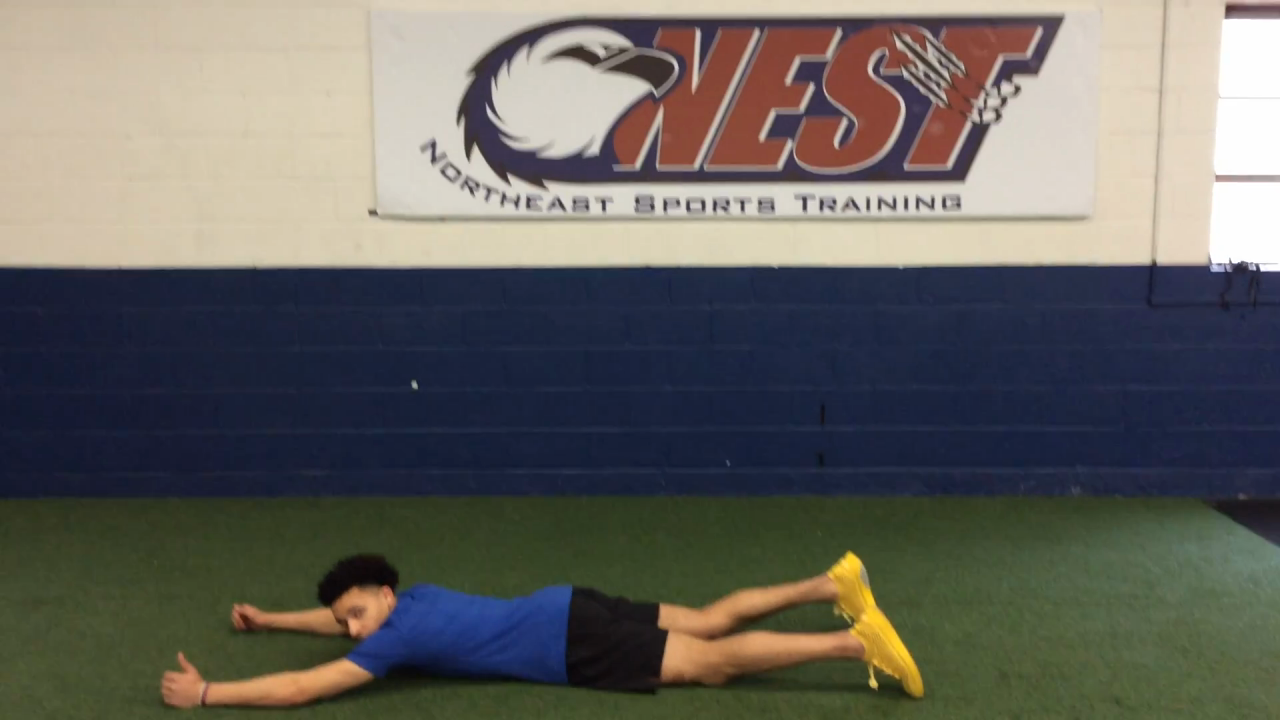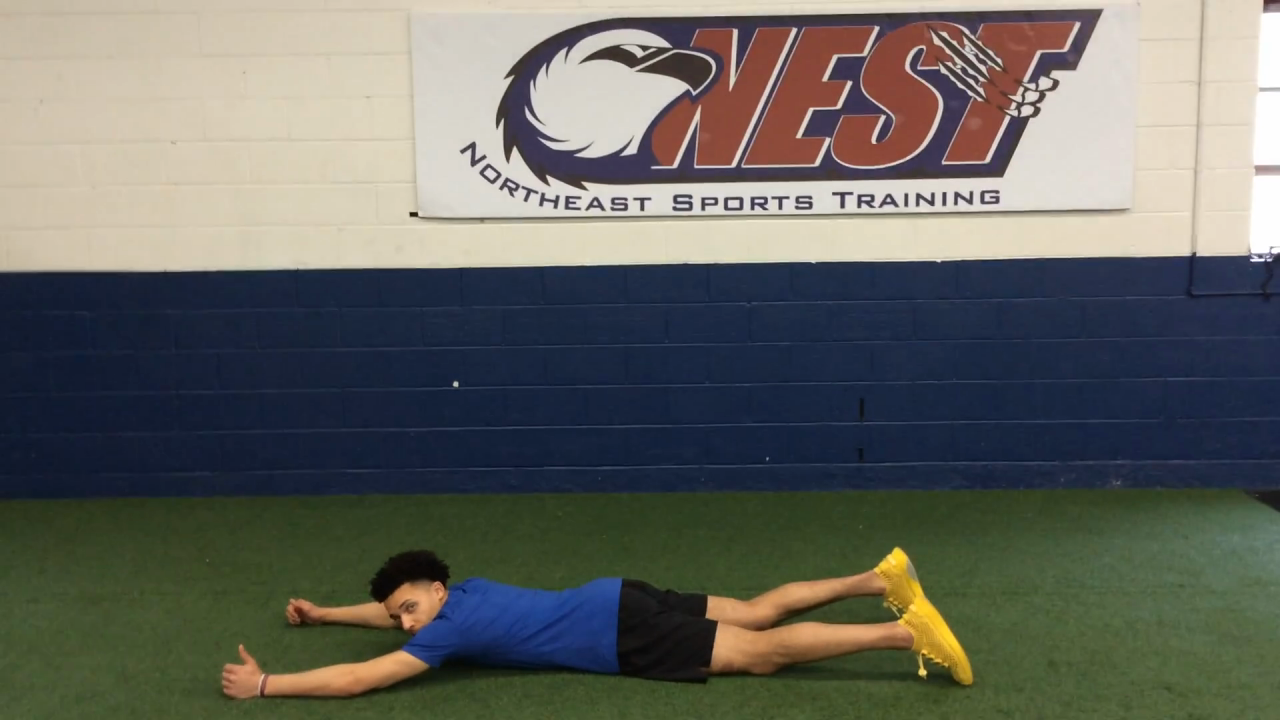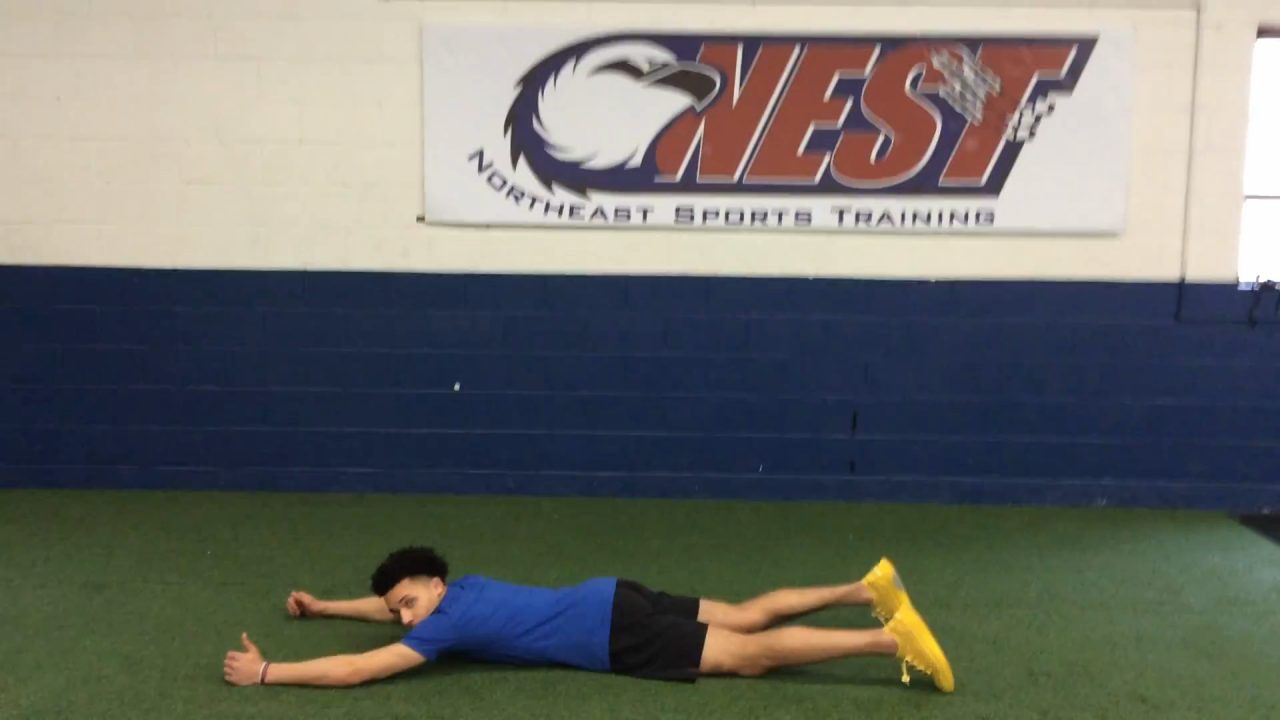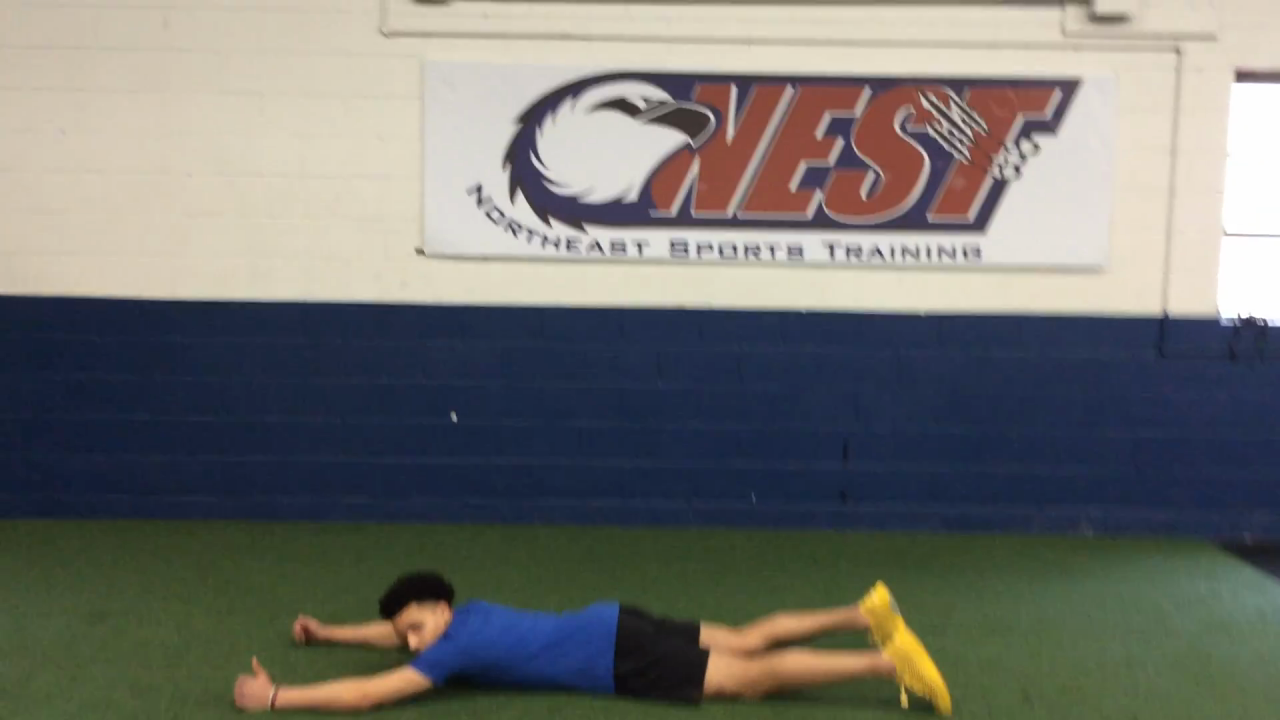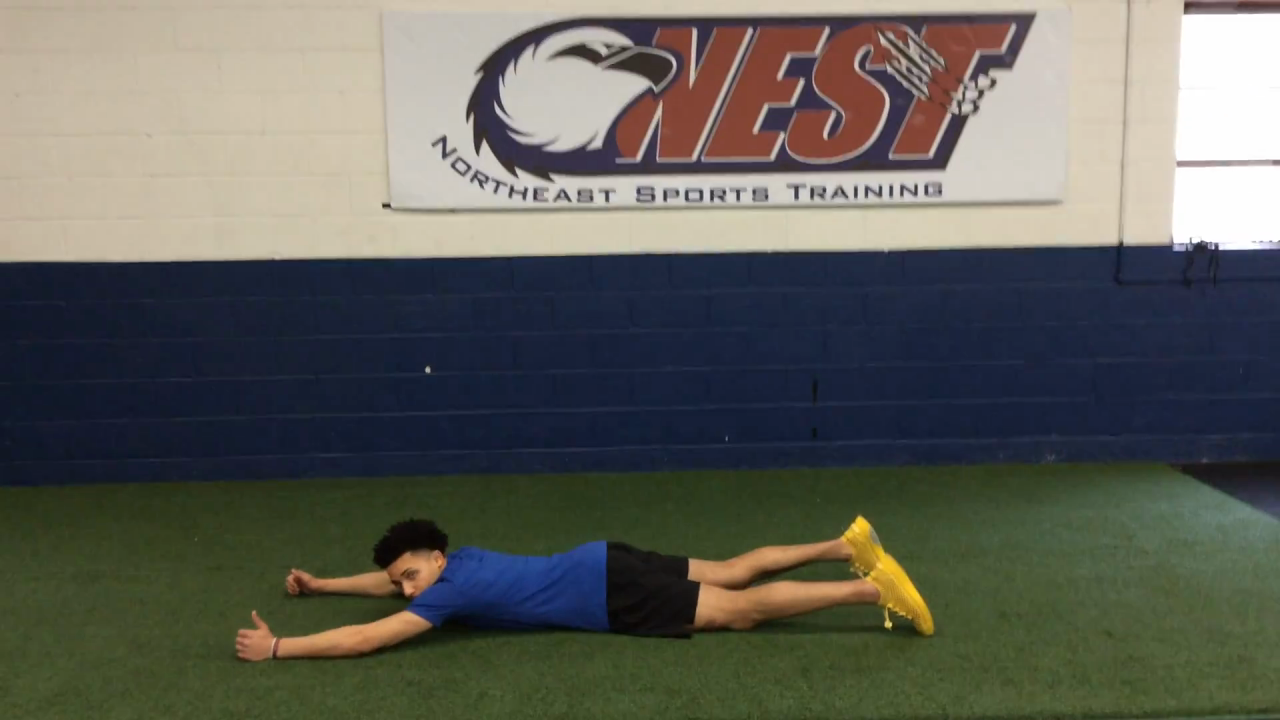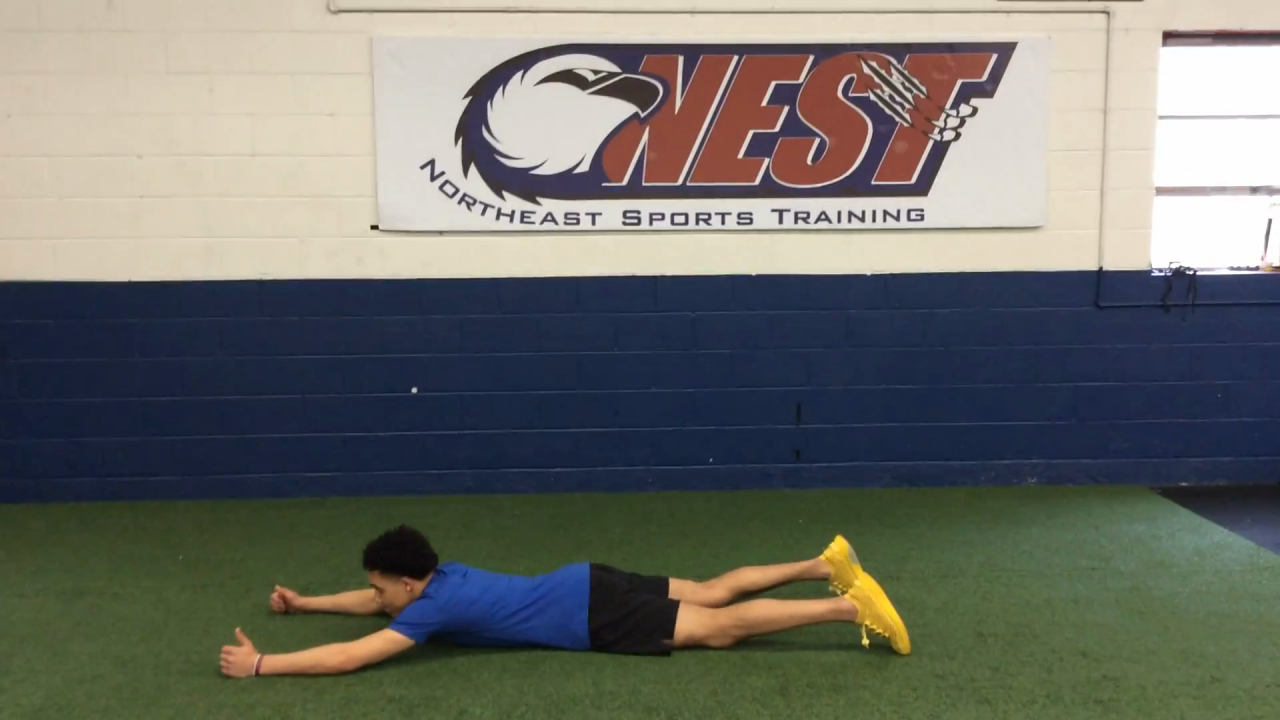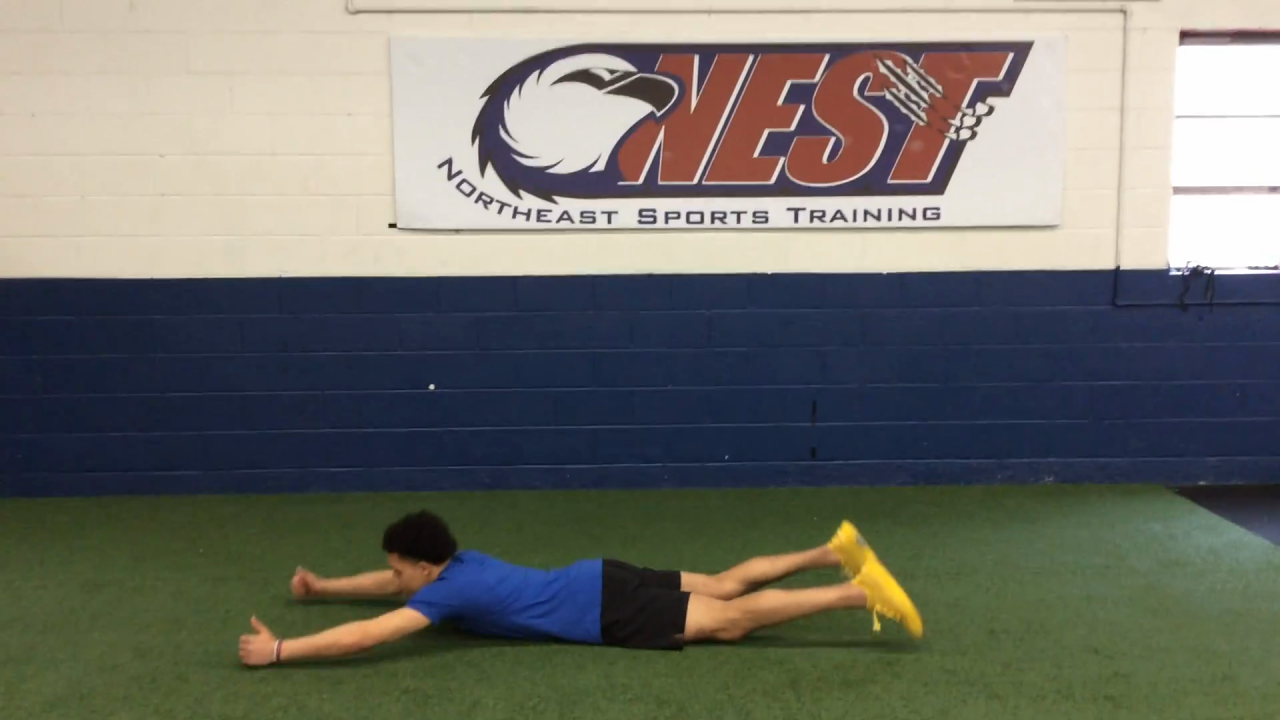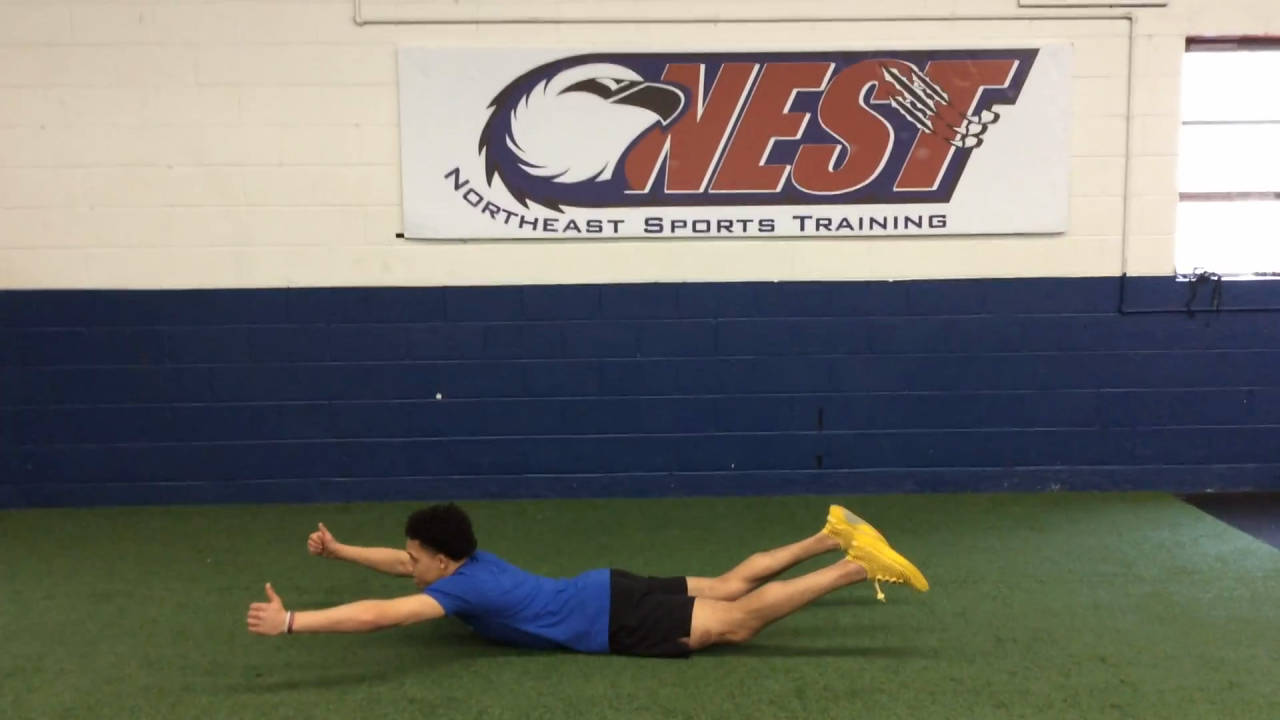
dt=0.5s
person 1, frame 1
left shoulder: (398, 634)
right shoulder: (409, 601)
left elbow: (300, 691)
right elbow: (344, 616)
left wrist: (206, 694)
right wrist: (268, 619)
left hip: (573, 646)
right hip: (570, 611)
left knee: (711, 663)
right knee: (710, 622)
left ankle: (855, 641)
right ankle: (831, 584)
person 1, frame 2
left shoulder: (451, 628)
right shoulder: (462, 591)
left elbow: (357, 679)
right elbow: (394, 610)
left wrist: (265, 684)
right wrist: (322, 612)
left hip: (624, 635)
right hip: (617, 603)
left knee: (761, 653)
right knee: (757, 612)
left ankle: (903, 630)
right ankle: (878, 578)
person 1, frame 3
left shoulder: (449, 621)
right shoulder: (459, 590)
left elbow: (356, 669)
right elbow: (394, 601)
left wrist: (267, 672)
right wrist: (323, 606)
left hip: (615, 637)
right hip: (612, 605)
left knee: (749, 654)
right knee: (745, 617)
left ankle: (887, 639)
right ankle: (866, 589)
person 1, frame 4
left shoulder: (455, 647)
right shoulder: (465, 615)
right elbow: (396, 630)
right wrist: (328, 631)
left hip: (619, 660)
right hip: (615, 630)
right knee: (745, 640)
left ankle: (887, 662)
right ankle: (863, 614)
person 1, frame 5
left shoulder: (450, 588)
right shoulder: (451, 561)
left elbow: (363, 640)
right elbow: (388, 578)
left wrist: (276, 648)
right wrist: (318, 584)
left hip: (609, 595)
right hip: (602, 565)
left knee: (739, 610)
right knee: (732, 573)
left ankle: (869, 587)
right ankle: (845, 547)
person 1, frame 6
left shoulder: (433, 609)
right shoulder: (439, 575)
left elbow: (347, 657)
right elbow: (374, 602)
left wrist: (261, 664)
right wrist: (304, 602)
left hip: (593, 617)
right hip: (589, 588)
left knee: (719, 628)
right knee: (712, 593)
left ankle: (849, 605)
right ankle: (823, 564)
person 1, frame 7
left shoulder: (447, 592)
right shoulder: (455, 561)
left elbow: (366, 635)
right elbow: (394, 583)
left wrist: (278, 650)
right wrist: (324, 586)
left hip: (604, 613)
right hip: (599, 582)
left knee: (728, 621)
right knee: (725, 585)
left ankle: (858, 592)
right ankle: (833, 552)
person 1, frame 8
left shoulder: (460, 589)
right shoulder: (469, 559)
left elbow: (378, 615)
right elbow: (406, 565)
left wrist: (290, 621)
right wrist: (339, 550)
left hip: (615, 621)
right hip: (609, 593)
left knee: (738, 623)
right knee: (728, 587)
left ankle: (858, 565)
right ankle: (831, 536)
